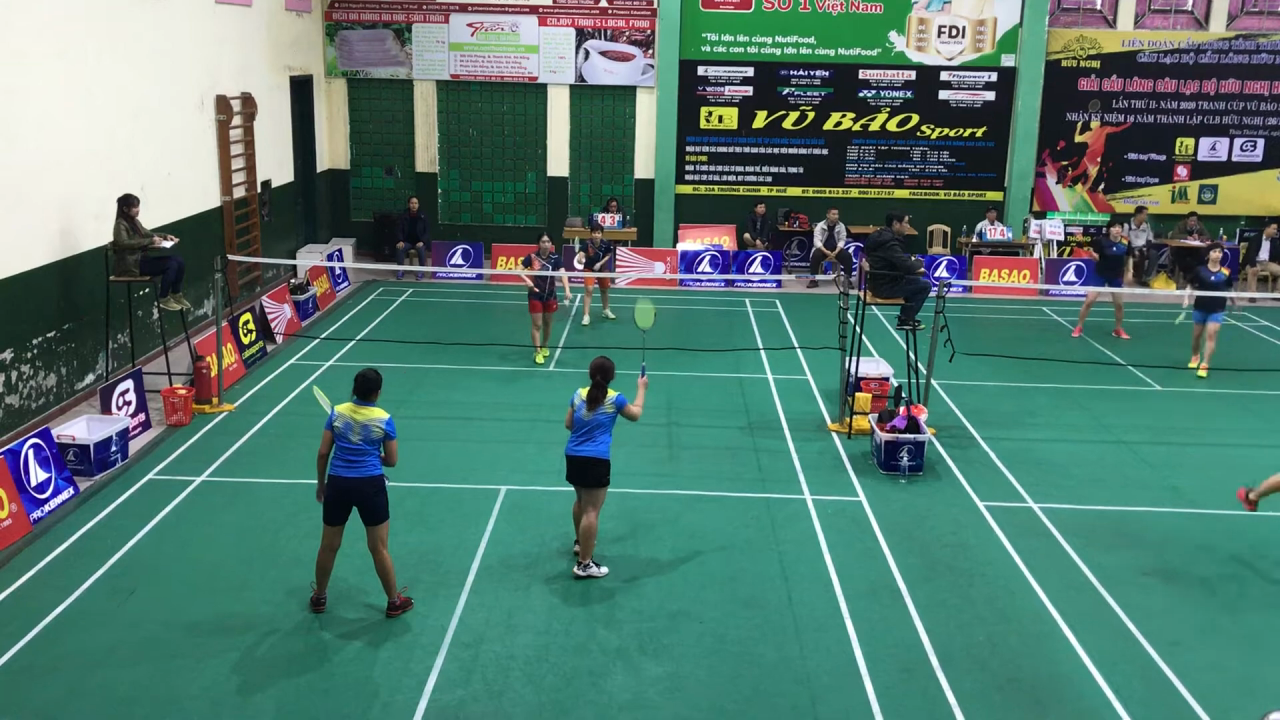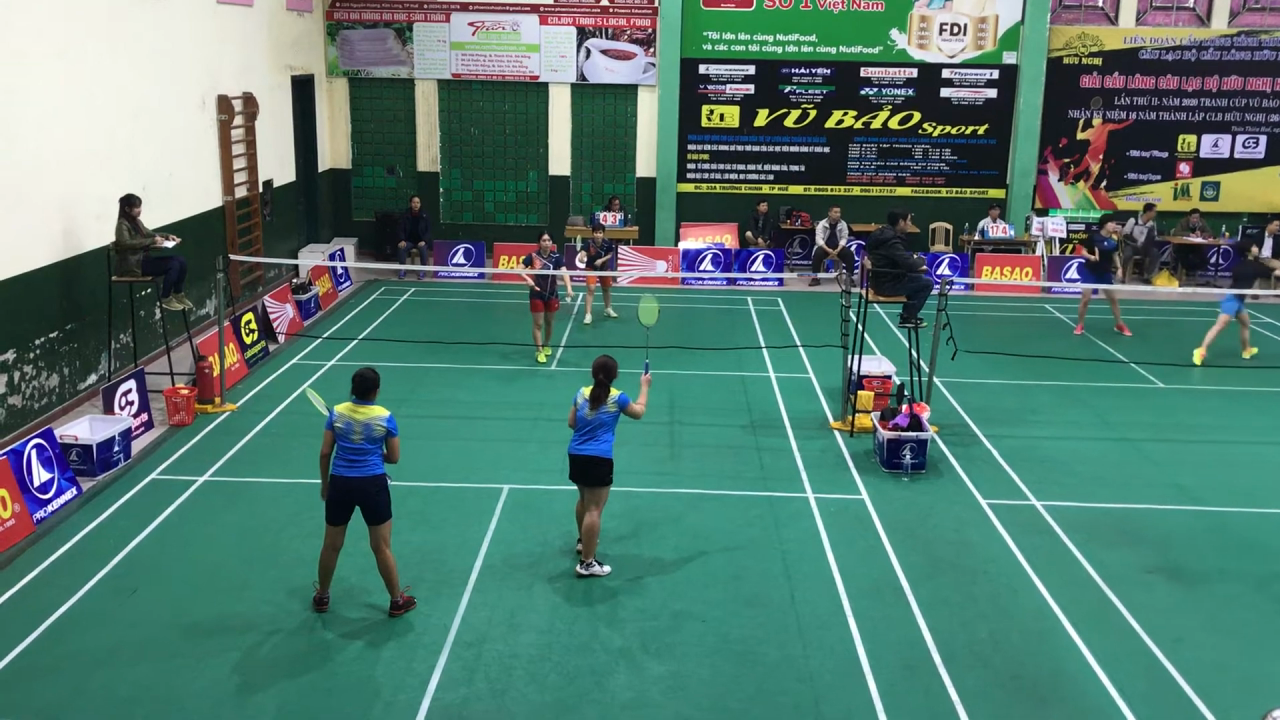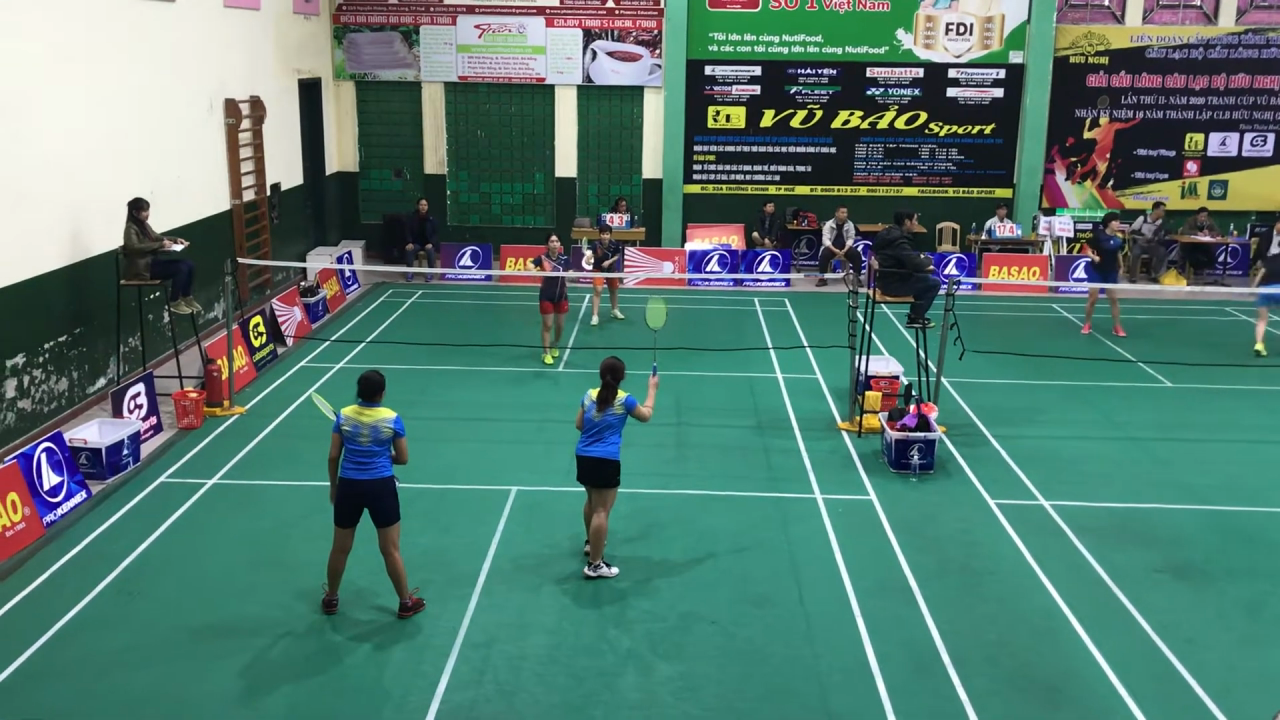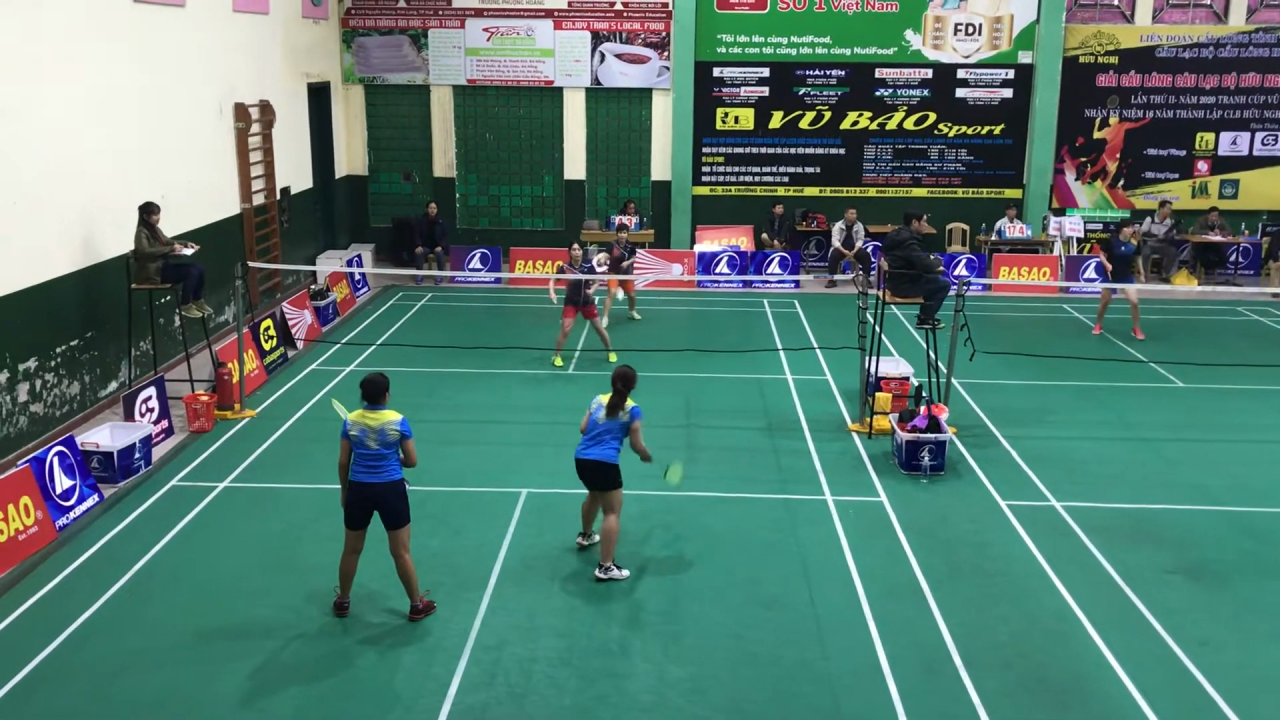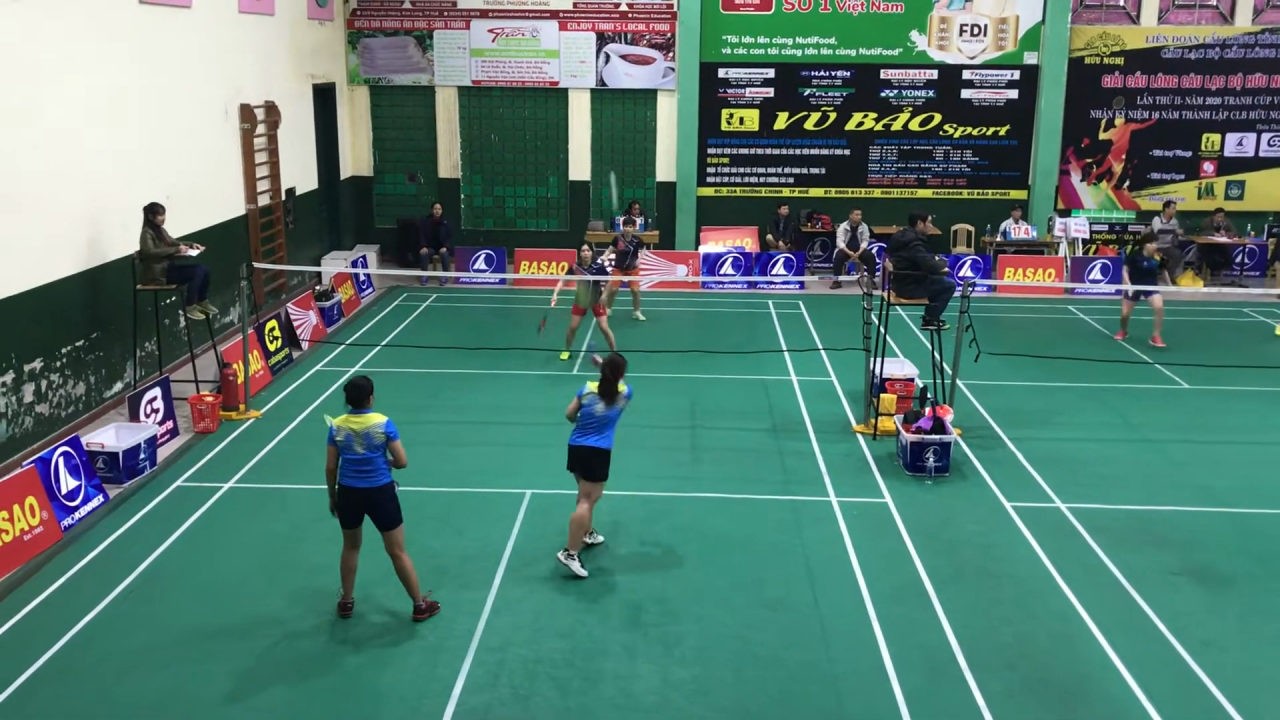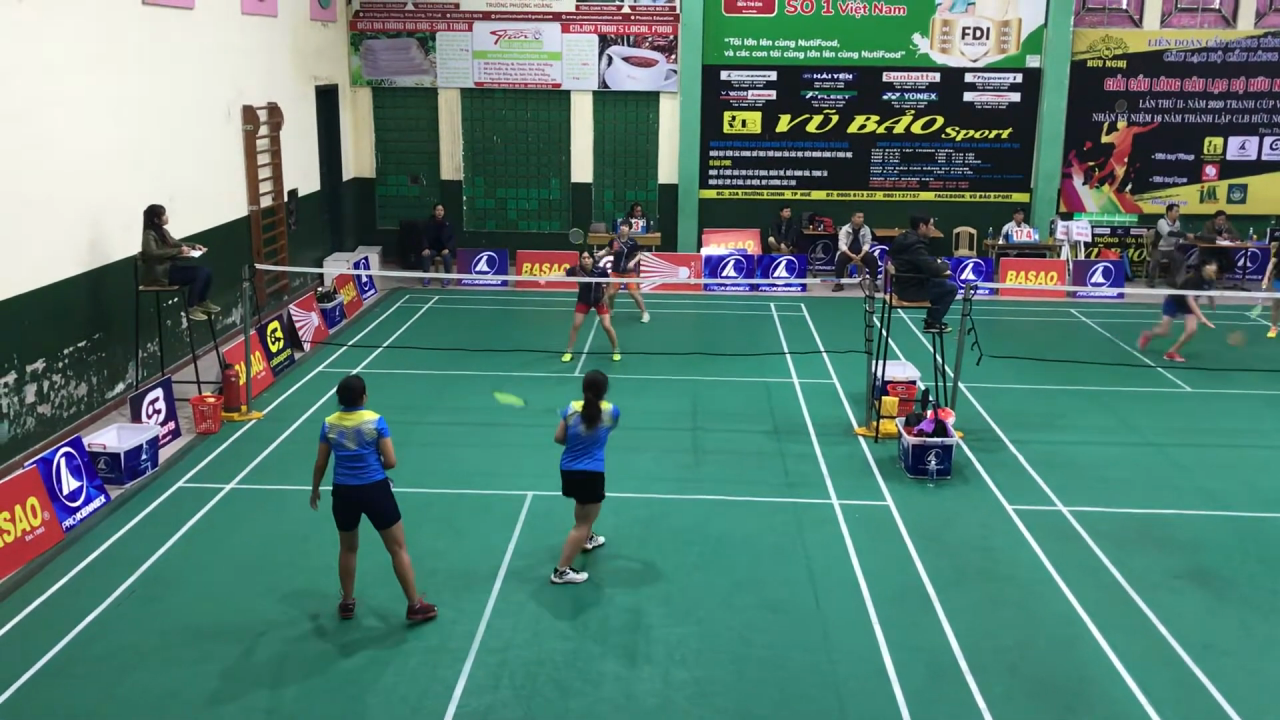
dt=0.4s
person 1, frame 1
left shoulder: (337, 412)
right shoulder: (384, 419)
left elbow: (323, 453)
right elbow: (391, 461)
left wrist: (321, 483)
left hip: (338, 484)
right hip: (370, 486)
left knee: (328, 546)
right knee: (379, 549)
left ankle: (319, 597)
right ankle: (394, 602)
person 1, frame 2
left shoulder: (337, 412)
right shoulder: (385, 417)
left elbow: (325, 453)
right elbow: (394, 457)
left wrist: (324, 483)
left hip: (340, 484)
right hip: (373, 485)
left knee: (331, 545)
right knee: (382, 548)
left ankle: (322, 596)
right ankle: (397, 601)
person 1, frame 3
left shoulder: (343, 416)
right shoulder: (392, 419)
left elbow: (333, 456)
right elbow: (403, 458)
left wrist: (333, 486)
left hip: (348, 486)
right hip: (381, 487)
left knee: (340, 548)
right knee: (390, 550)
left ankle: (330, 598)
right ankle: (406, 603)
person 1, frame 4
left shoulder: (351, 421)
right shoulder: (398, 421)
left elbow: (343, 462)
right elbow: (411, 461)
left wrist: (344, 491)
left hip: (358, 490)
right hip: (391, 490)
left knee: (351, 550)
right knee: (401, 553)
left ankle: (342, 601)
right ankle: (416, 605)
person 1, frame 5
left shoulder: (336, 426)
right shoulder: (383, 423)
left elbow: (330, 467)
right elbow: (402, 462)
left wrist: (332, 496)
left hip: (348, 493)
right hip: (380, 492)
left knee: (350, 547)
right knee: (397, 552)
left ankle: (346, 601)
right ankle: (420, 605)
person 1, frame 6
left shoulder: (329, 424)
right shoulder: (375, 421)
left elbow: (320, 464)
right elbow: (390, 462)
left wrist: (315, 490)
left hip: (343, 492)
right hip: (375, 490)
left knee: (347, 548)
right knee: (398, 549)
left ankle: (347, 603)
right ankle: (415, 606)
person 2, frame 1
left shoulder: (579, 395)
right shoulder: (615, 399)
left elbow: (569, 423)
right elbow: (635, 414)
right wrist: (641, 389)
left hip: (573, 456)
right hip: (596, 460)
left knee: (581, 502)
right knee: (591, 511)
left ankle: (580, 542)
right ankle: (584, 564)
person 2, frame 2
left shoulder: (581, 394)
right shoulder: (617, 398)
left elbow: (571, 422)
right elbow: (639, 412)
right wrist: (644, 386)
left hip: (575, 455)
right hip: (599, 459)
left knee: (584, 501)
right knee: (594, 510)
left ankle: (583, 541)
right ankle: (587, 563)
person 2, frame 3
left shoulder: (589, 395)
right shoulder: (624, 400)
left elbow: (579, 424)
right elbow: (646, 415)
right wrist: (652, 389)
left hip: (583, 456)
right hip: (605, 461)
left knee: (592, 502)
right knee: (601, 512)
left ankle: (591, 543)
right ankle: (595, 565)
person 2, frame 4
left shoulder: (597, 400)
right shoulder: (632, 409)
left elbow: (583, 428)
right elbow: (636, 445)
right wrist: (646, 455)
left hip: (581, 459)
right hip: (604, 463)
left knee: (594, 495)
right knee: (612, 512)
left ankle: (585, 535)
right ankle: (606, 567)
person 2, frame 5
left shoulder: (587, 388)
right shoulder: (625, 392)
left elbow: (570, 415)
right wrist: (614, 371)
left hip: (575, 446)
right hip: (597, 451)
left knee: (586, 495)
right knee: (587, 501)
left ankle: (586, 533)
right ankle: (570, 552)
person 2, frame 6
left shoulder: (571, 408)
right shoulder: (610, 411)
left elbow: (559, 438)
left hip: (568, 469)
right hip: (590, 473)
left knee: (583, 507)
right knee: (584, 522)
left ankle: (587, 539)
right ankle: (562, 570)
